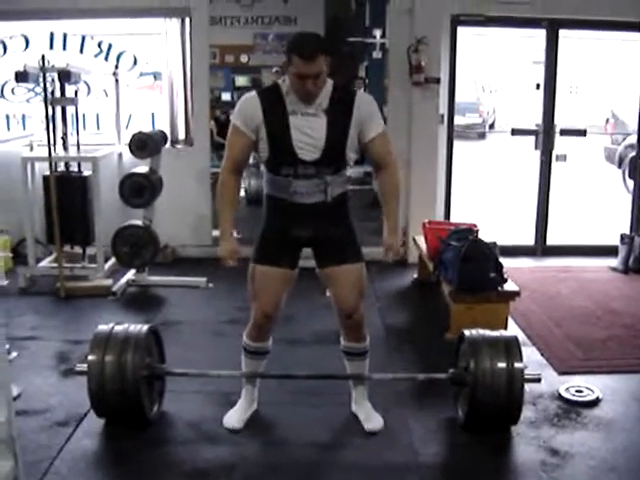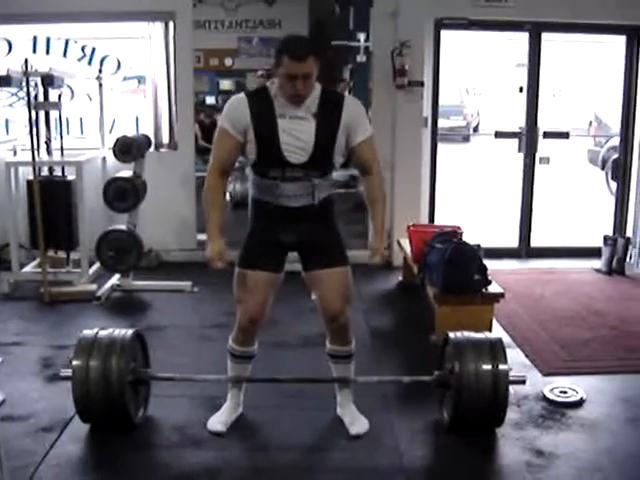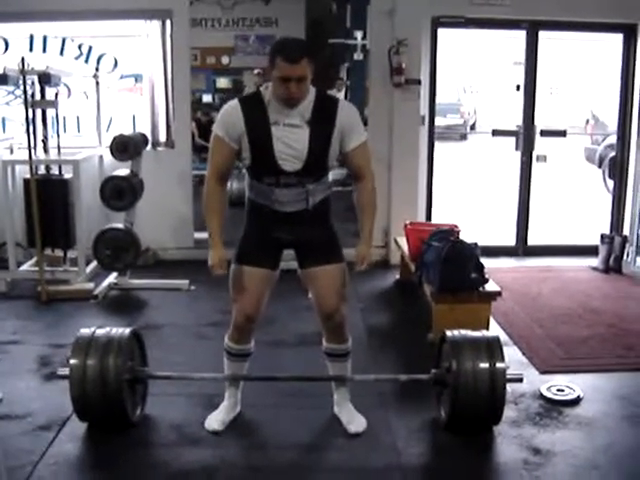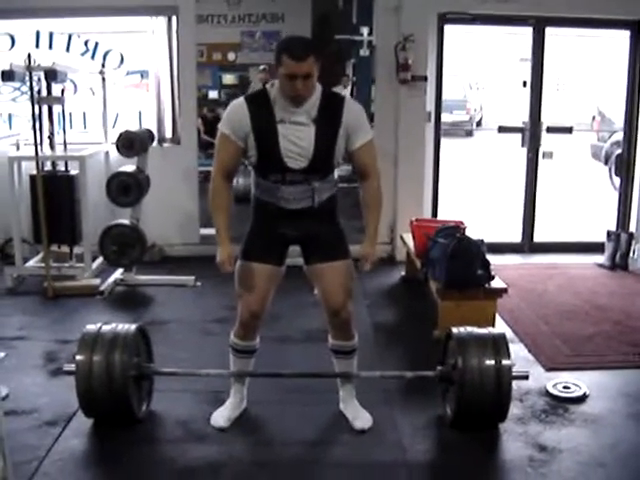
dt=0.5s
person 1, frame 1
left shoulder: (358, 104)
right shoulder: (256, 105)
left elbow: (385, 166)
right elbow: (231, 171)
left wrist: (392, 228)
right wrist: (226, 233)
left hip: (334, 219)
right hip: (280, 220)
left knee: (352, 313)
right knee: (262, 315)
left ankle: (360, 398)
right ankle: (248, 396)
person 1, frame 2
left shoulder: (345, 109)
right shoulder: (244, 107)
left elbow: (371, 171)
right elbow: (217, 173)
left wrist: (378, 232)
right wrist: (214, 237)
left hip: (319, 222)
right hip: (266, 223)
left knee: (338, 316)
right knee: (247, 318)
left ankle: (345, 401)
right ankle: (233, 400)
person 1, frame 3
left shoulder: (340, 113)
right shoulder: (238, 113)
left elbow: (363, 177)
right elbow: (216, 179)
left wrist: (366, 239)
right wrist: (216, 243)
left hip: (315, 222)
right hip: (262, 222)
left knee: (334, 314)
right knee: (243, 317)
left ankle: (342, 399)
right ankle: (231, 398)
person 1, frame 4
left shoulder: (346, 111)
right shoulder: (244, 111)
left elbow: (369, 176)
right elbow: (221, 177)
left wrist: (371, 238)
right wrist: (223, 241)
left hip: (321, 219)
right hip: (268, 219)
left knee: (340, 310)
right knee: (249, 312)
left ankle: (348, 396)
right ankle: (237, 395)
